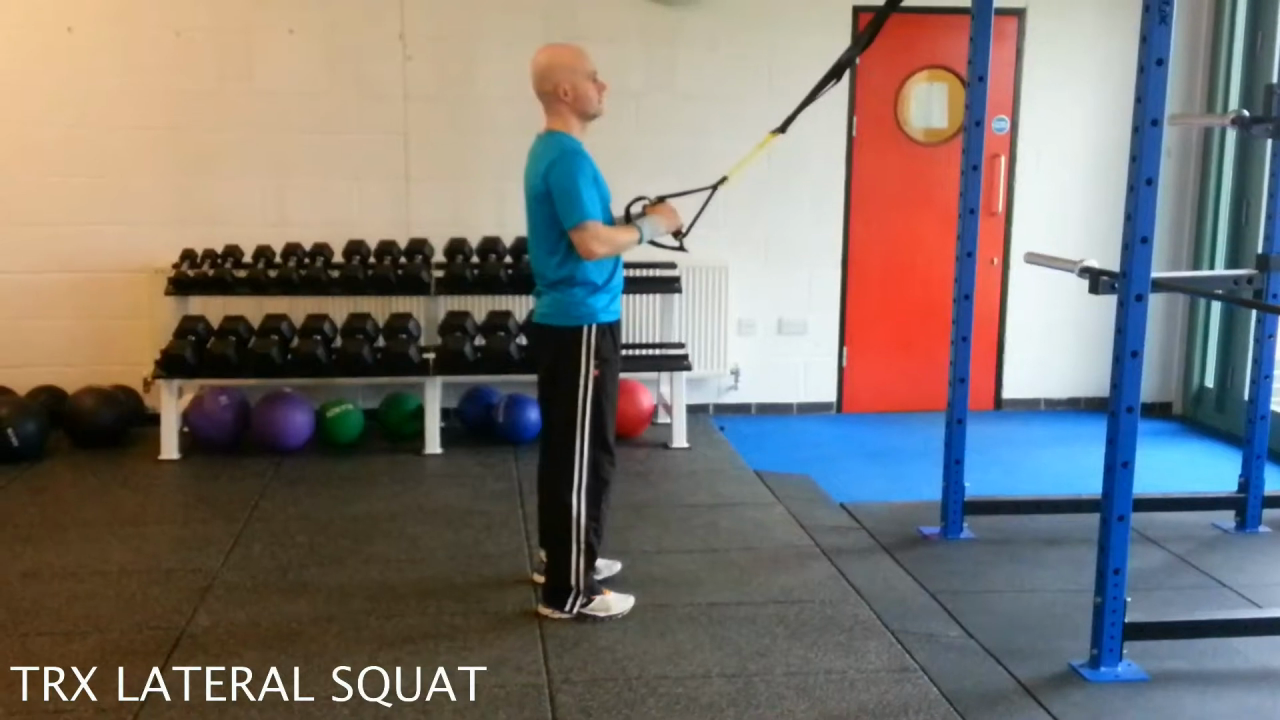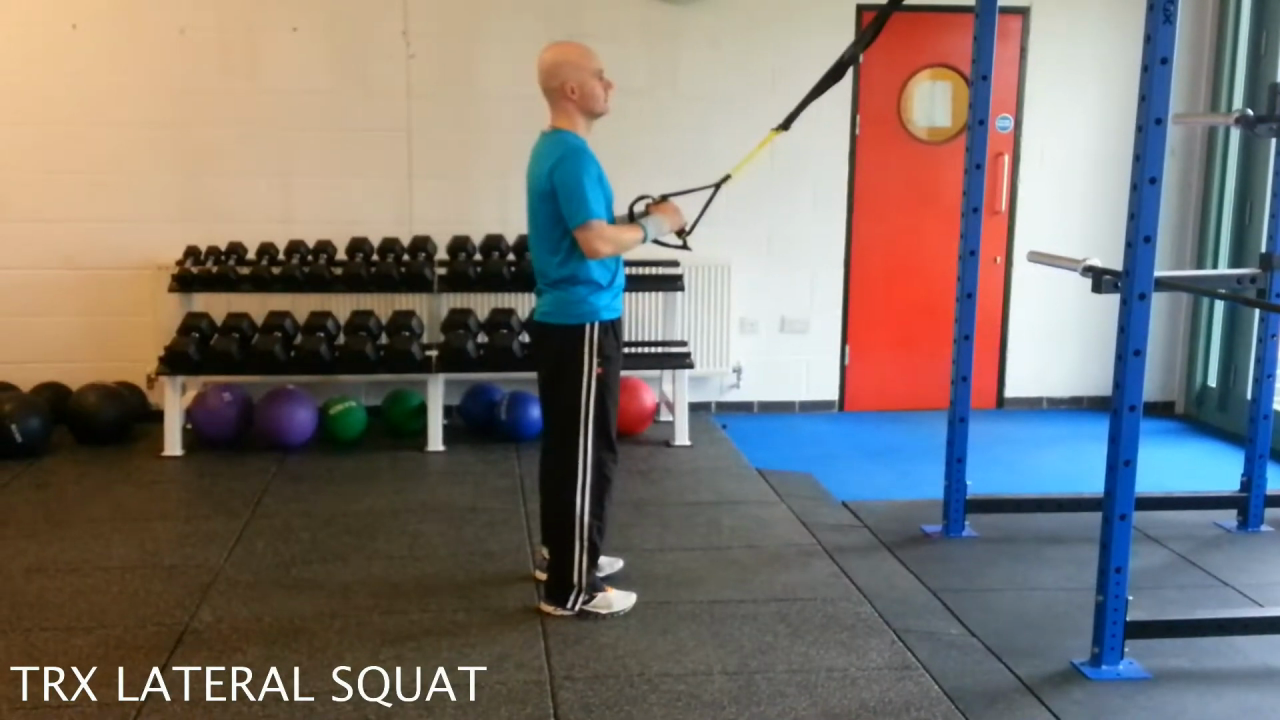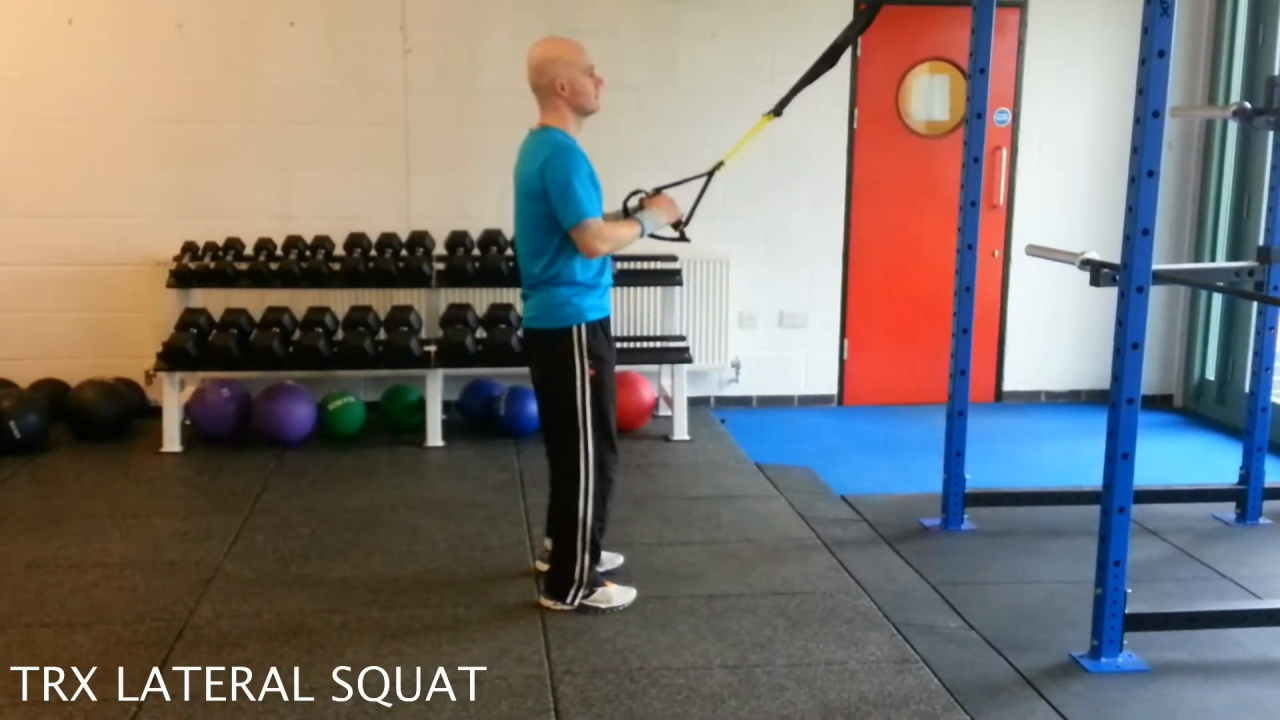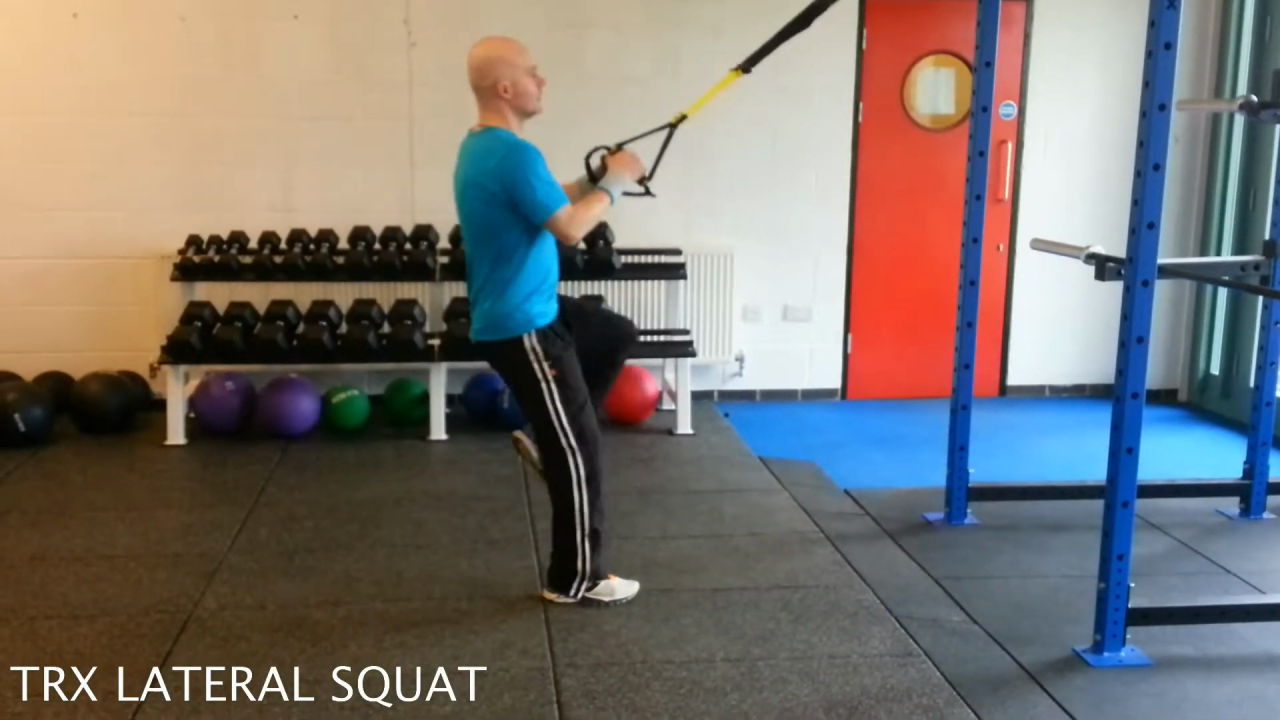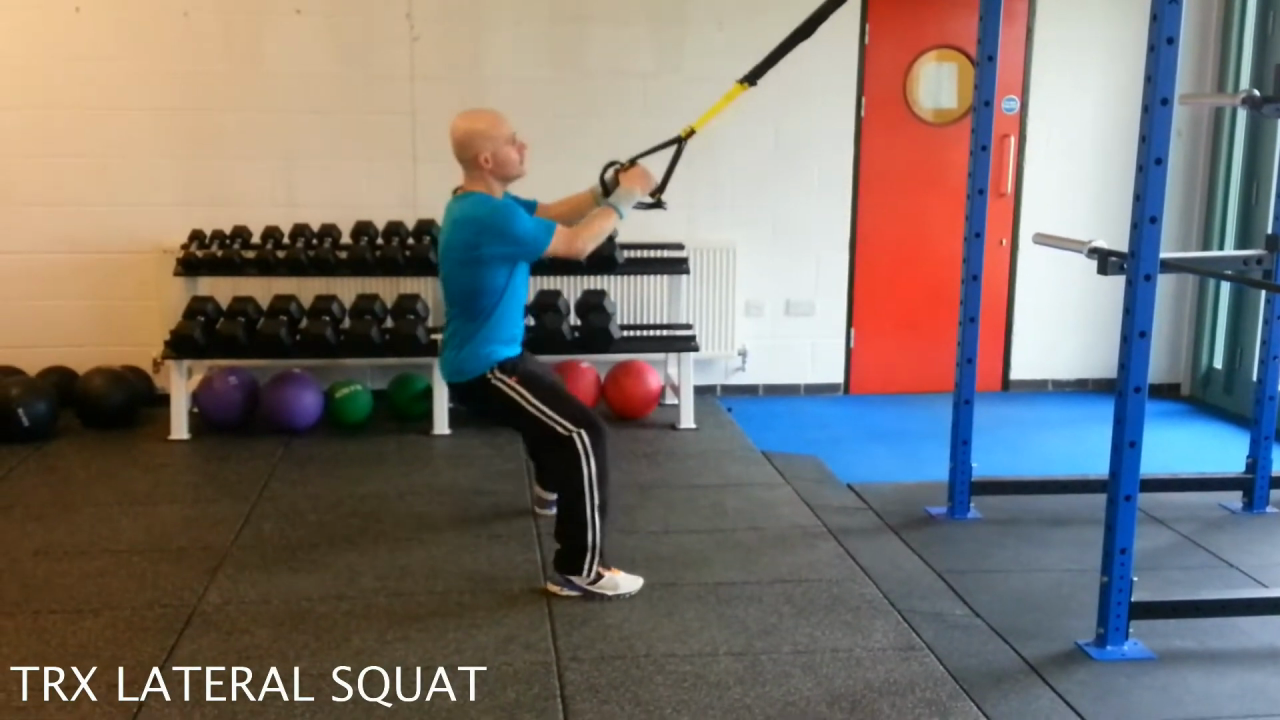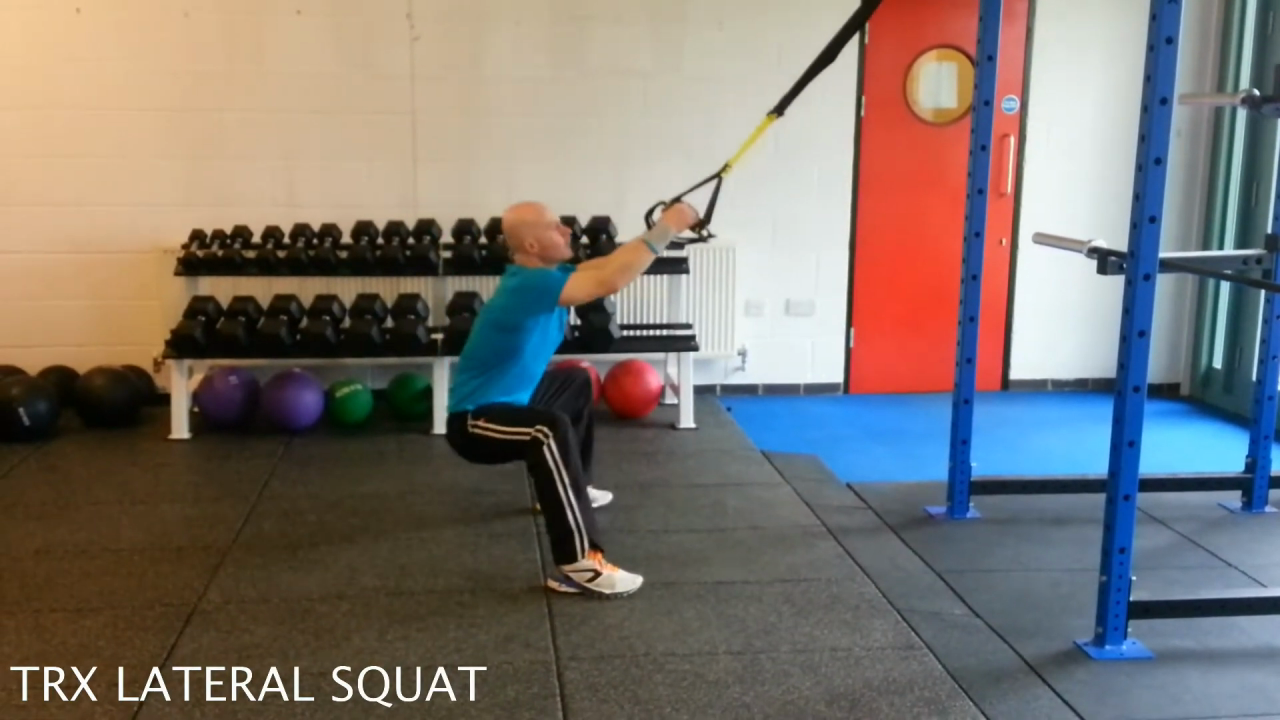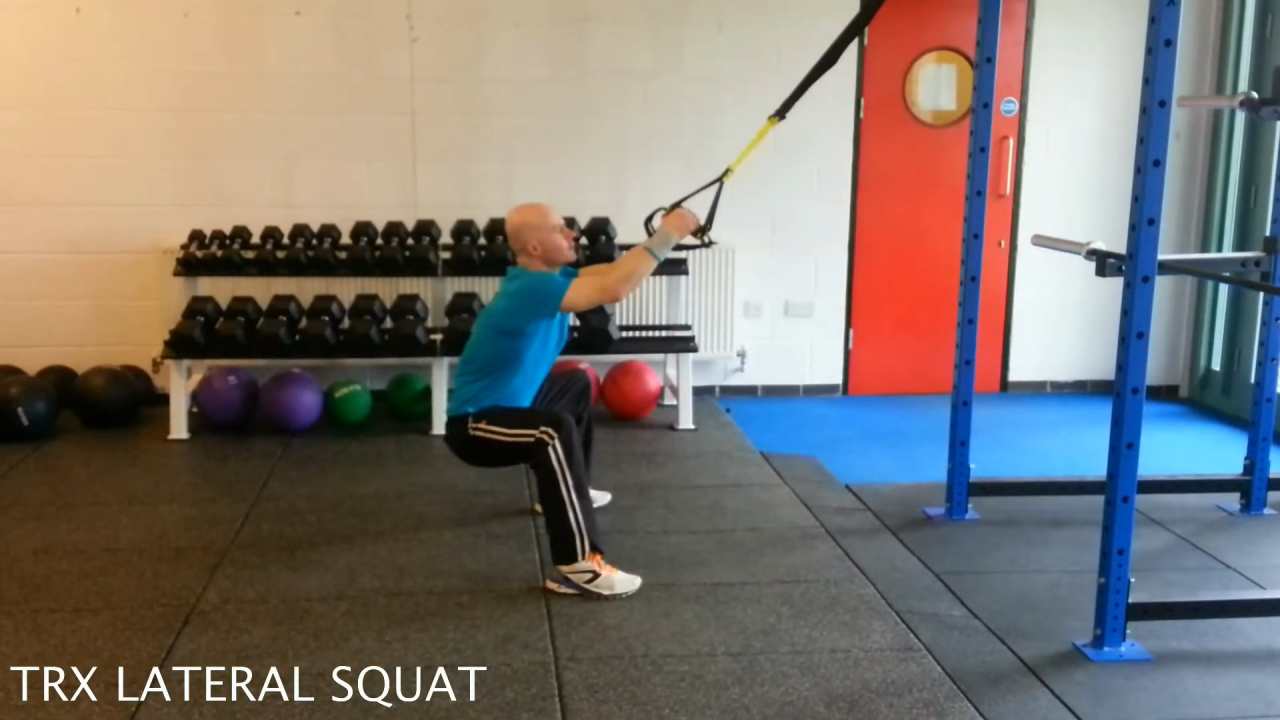
dt=0.7s
person 1, frame 1
left shoulder: (551, 151)
right shoulder: (567, 157)
right elbow: (591, 244)
left wrist: (633, 221)
right wrist: (650, 226)
left hip: (565, 320)
right hip: (580, 326)
left knee: (564, 449)
right knee: (585, 458)
left ankle: (561, 558)
right ankle: (568, 590)
person 1, frame 2
left shoulder: (553, 148)
right shoulder: (571, 156)
right elbow: (596, 242)
left wrist: (636, 219)
right wrist: (653, 225)
left hip: (565, 319)
right hip: (582, 325)
left knee: (566, 447)
right knee: (587, 455)
left ankle: (561, 554)
right ankle: (570, 587)
person 1, frame 3
left shoulder: (540, 147)
right shoulder: (561, 154)
right elbow: (594, 242)
left wrist: (630, 214)
right wrist: (650, 219)
left hip: (557, 319)
right hip: (572, 324)
left knee: (575, 444)
right knee: (592, 450)
left ankle: (562, 546)
right ankle: (570, 583)
person 1, frame 4
left shoulder: (482, 146)
right shoulder: (511, 153)
right elbow: (570, 228)
left wrist: (593, 181)
right wrist: (615, 182)
left hip: (529, 310)
right hip: (520, 328)
left knee: (616, 337)
right knee: (576, 450)
left ankle: (545, 439)
right ankle: (574, 580)
person 1, frame 5
left shoulder: (489, 204)
right shoulder: (487, 218)
left elbow: (555, 213)
right elbow: (577, 243)
left wrist: (610, 188)
right wrist: (626, 196)
left hip: (493, 354)
right hip: (481, 370)
left knee: (552, 394)
right knee: (584, 432)
left ankle: (555, 490)
right ankle: (578, 570)
person 1, frame 6
left shoulder: (542, 274)
right shoulder: (529, 285)
left elbow: (604, 265)
right elbow: (610, 280)
left wrist: (661, 230)
right wrist: (665, 229)
left hip: (506, 400)
right hip: (474, 420)
left knee: (576, 383)
right knee: (551, 430)
left ankle: (569, 488)
right ankle: (578, 565)
person 1, frame 7
left shoulder: (544, 277)
right shoulder: (531, 289)
left elbow: (608, 272)
right elbow: (614, 288)
left wrist: (662, 236)
right wrist: (667, 236)
left hip: (506, 403)
right hip: (474, 424)
left knee: (576, 385)
right knee: (556, 432)
left ankle: (569, 490)
right ankle: (576, 567)
